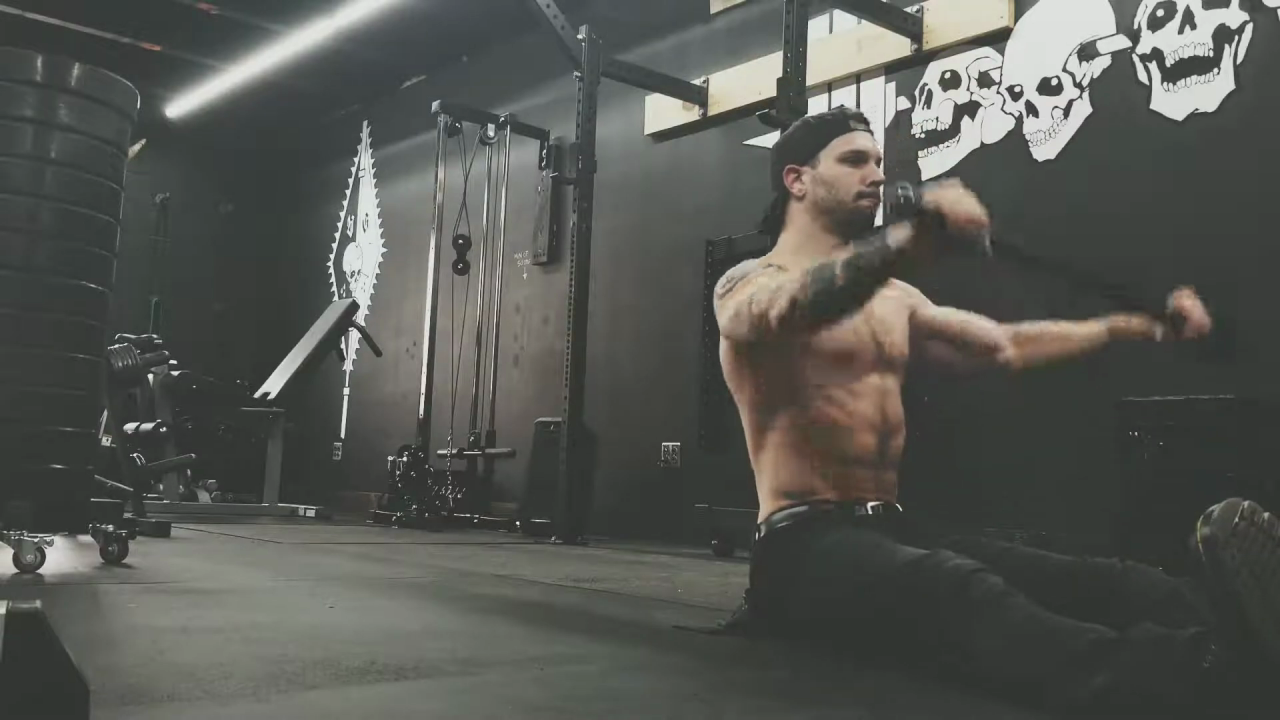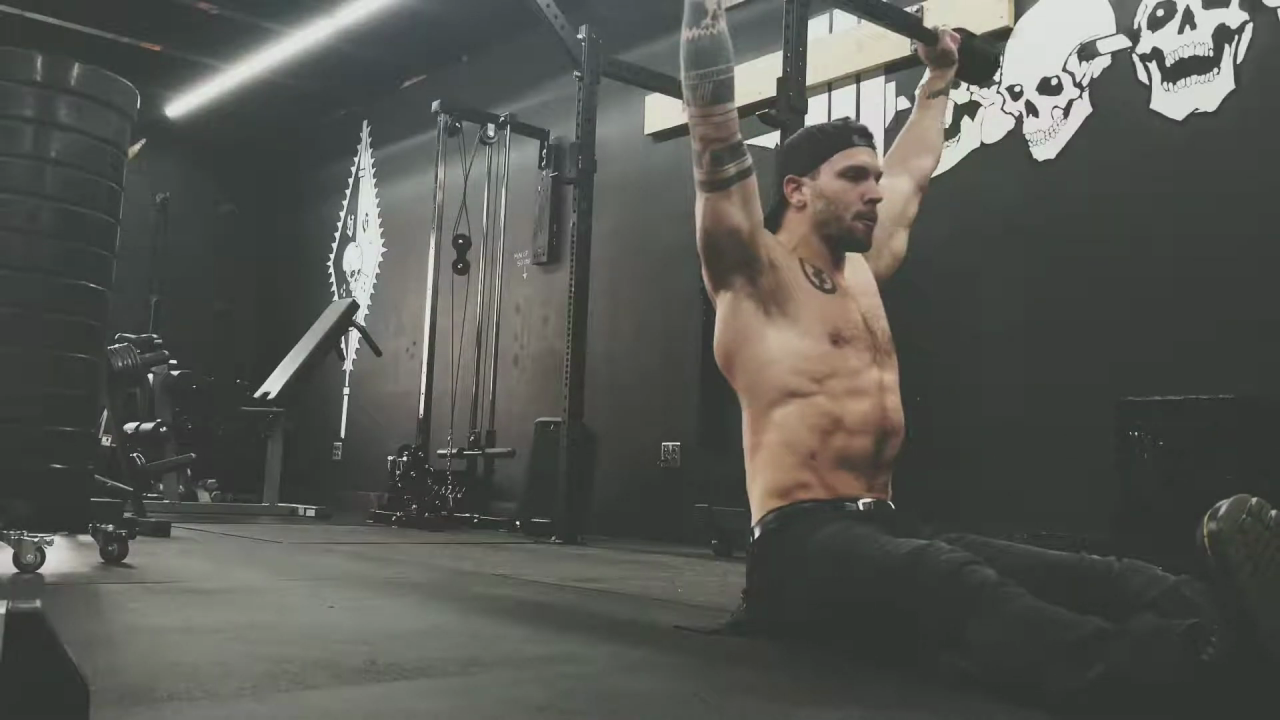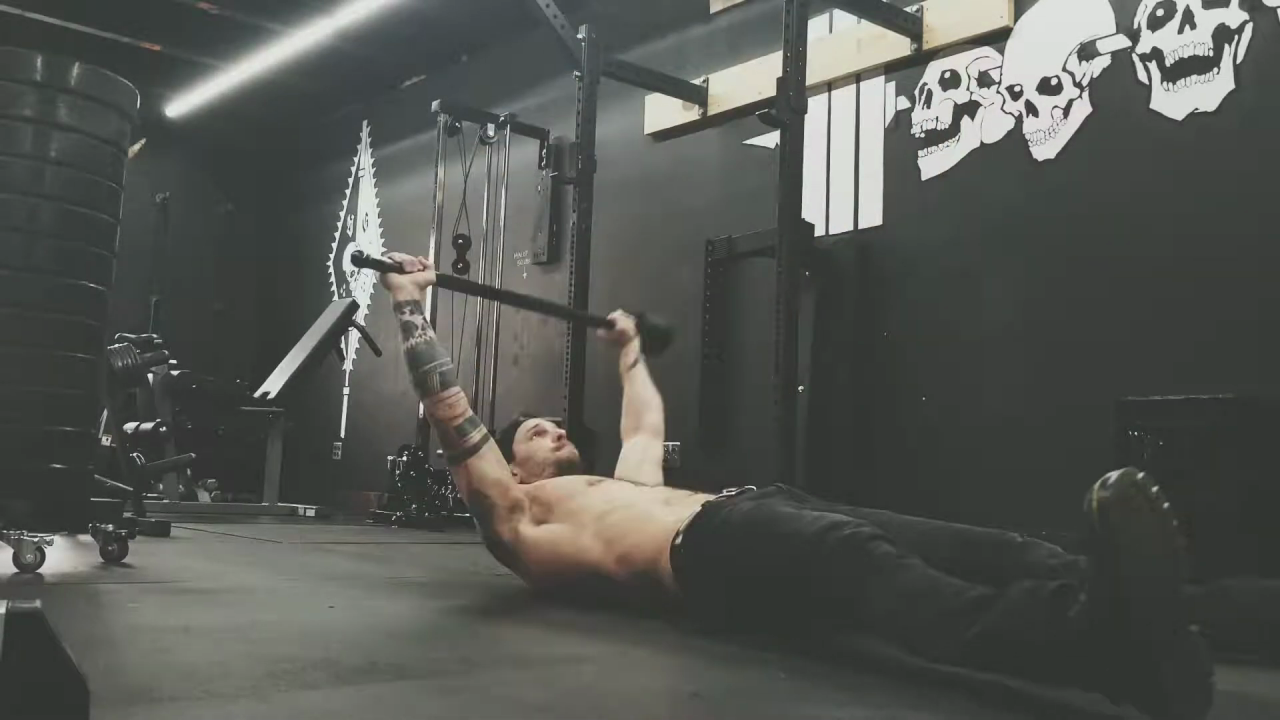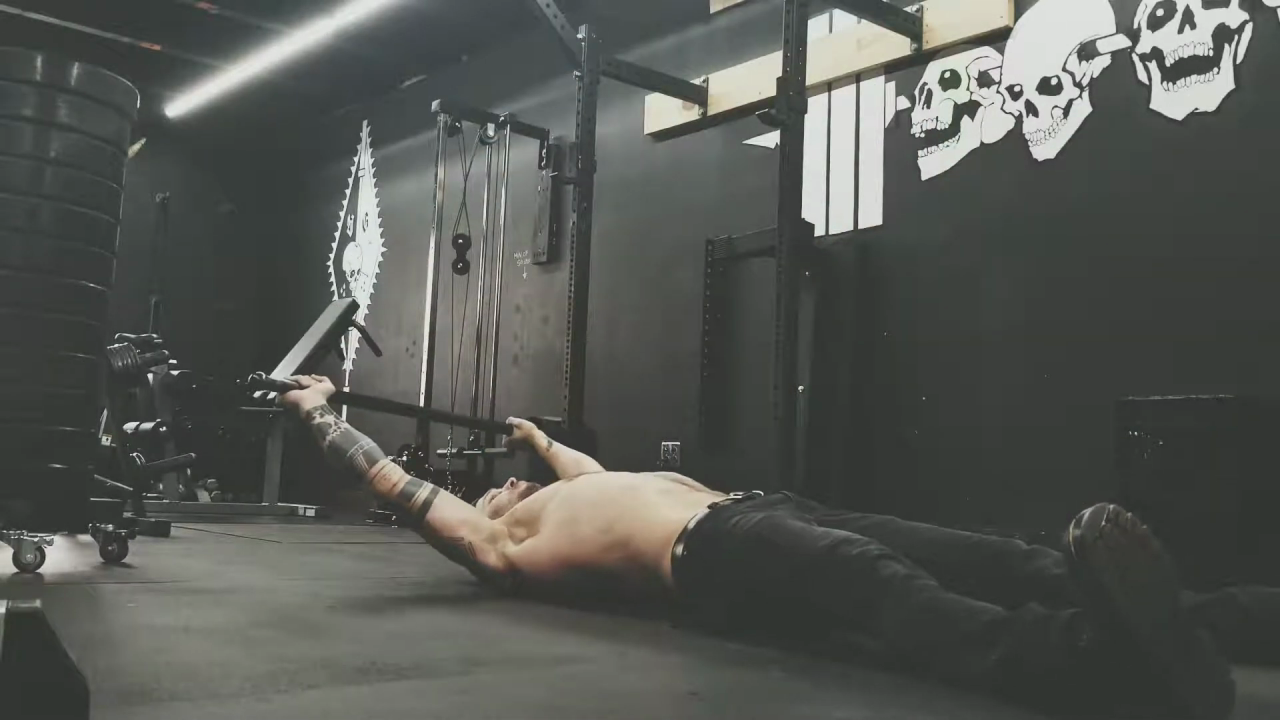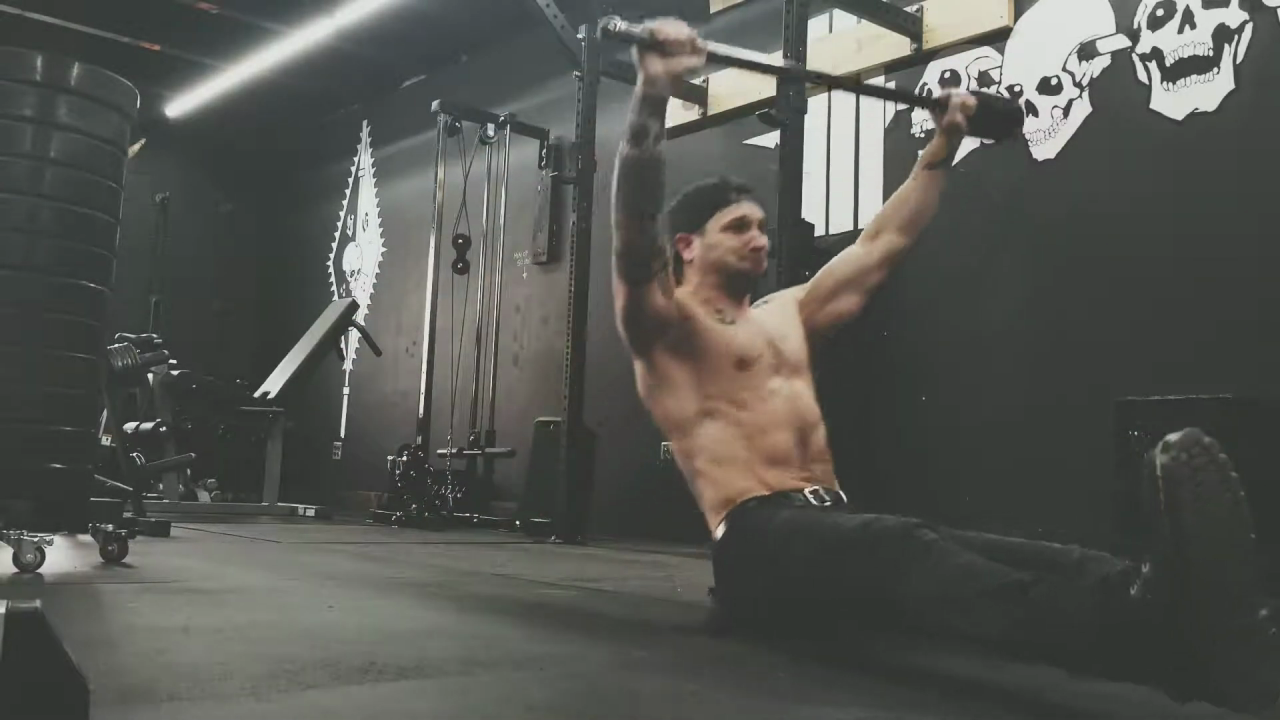
dt=1s
person 1, frame 1
left shoulder: (893, 300)
right shoulder: (752, 283)
left elbow: (1006, 347)
right elbow: (795, 309)
left wrist: (1135, 326)
right wrist: (908, 240)
left hip: (889, 531)
right hip: (804, 549)
left knee: (1078, 579)
right knee: (958, 591)
right ankle: (1186, 665)
person 1, frame 2
left shoulder: (859, 270)
right shoulder: (754, 274)
left elbow: (913, 171)
right elbow: (715, 128)
left wrist: (937, 80)
left hip: (883, 531)
right hip: (800, 551)
left knee: (1083, 577)
right knee: (952, 585)
right ankle: (1192, 657)
person 1, frame 3
left shoulder: (620, 488)
right shoulder: (519, 513)
left elbow: (646, 426)
right elbow: (455, 422)
left wrist: (629, 351)
right wrist: (412, 306)
left hip: (756, 508)
right hip: (707, 548)
left knee: (982, 549)
right knee: (868, 568)
left ankle: (1120, 620)
right ankle: (1097, 636)
person 1, frame 4
left shoulder: (558, 498)
right shoulder: (505, 544)
right elbow: (407, 489)
left wrist: (538, 439)
right wrist: (324, 417)
left hip: (755, 510)
right hip: (712, 550)
left knee: (984, 559)
right knee: (889, 592)
left ankle: (1173, 620)
person 1, frame 5
left shoulder: (786, 315)
right shoulder: (662, 324)
left elbow: (884, 241)
right elbow: (634, 229)
left wrist: (942, 143)
right wrist: (652, 90)
left hip: (833, 524)
right hip: (764, 544)
left knee: (1038, 560)
right knee: (904, 552)
left ankle: (1203, 628)
right ankle: (1140, 626)
